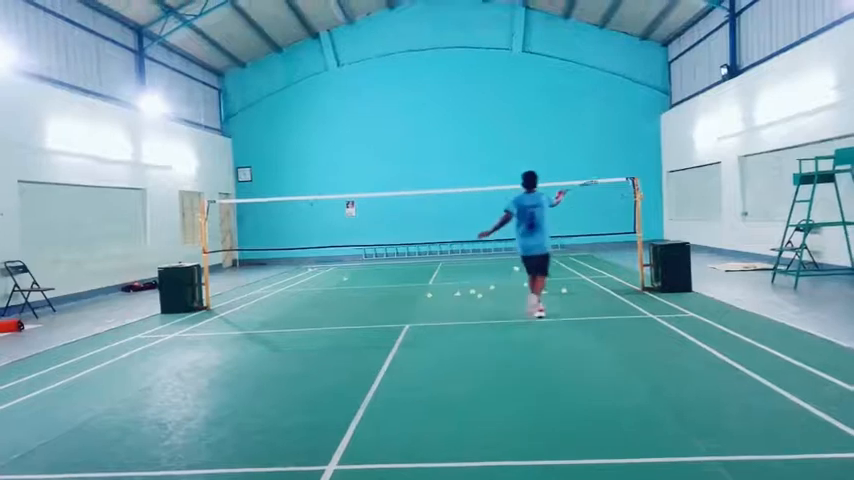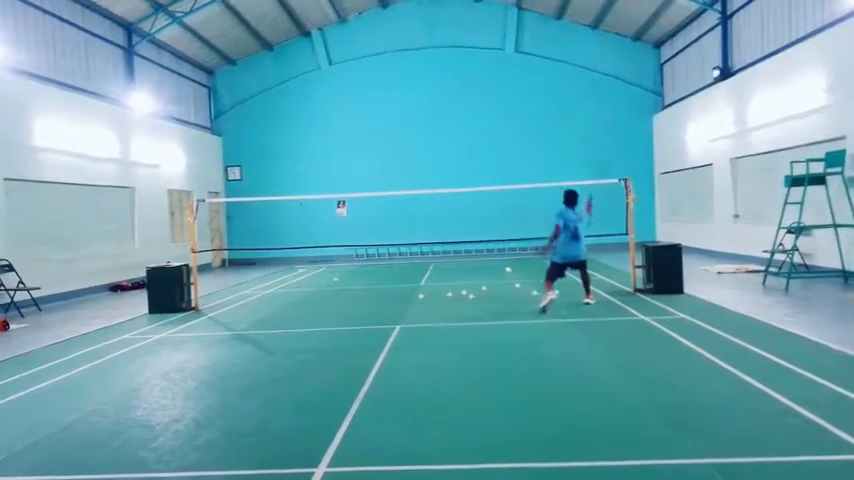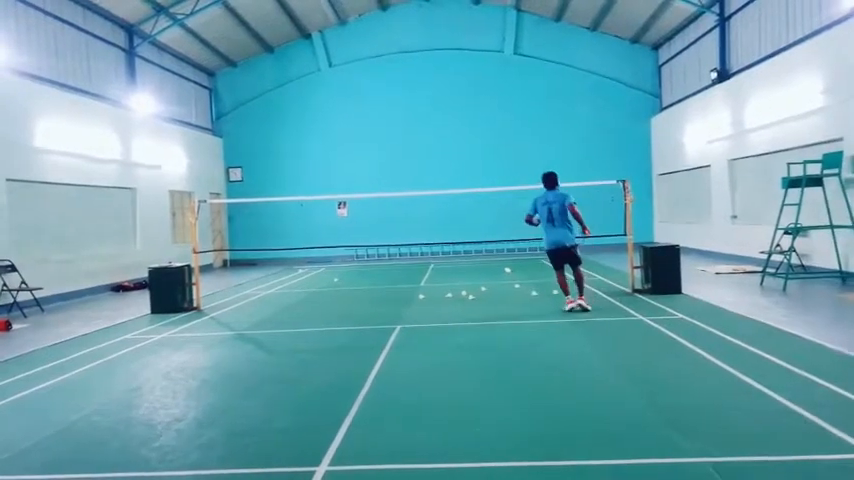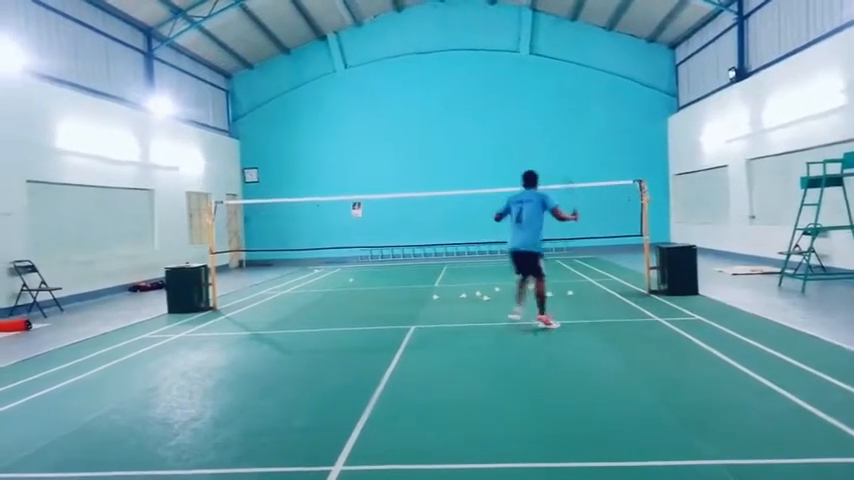
dt=0.5s
person 1, frame 1
left shoulder: (517, 200)
right shoulder: (543, 198)
left elbow: (507, 217)
right elbow: (554, 203)
left wrist: (490, 231)
right wrist: (560, 197)
left hip: (525, 246)
right hip: (541, 246)
left knee: (532, 276)
right knee: (541, 276)
left ankle: (538, 307)
right ankle: (534, 297)
person 1, frame 2
left shoulder: (562, 214)
right shoulder: (578, 215)
left elbow: (557, 231)
left wrist: (549, 245)
left hip: (562, 255)
right hip: (579, 254)
left knee: (549, 279)
right knee: (583, 271)
left ankle: (550, 294)
right ankle: (588, 296)
person 1, frame 3
left shoulder: (537, 200)
right shoulder: (564, 196)
left elbow: (528, 219)
right elbow: (574, 211)
left wrist: (536, 222)
right wrist: (583, 226)
left hip: (550, 243)
right hip: (566, 240)
left knee: (559, 271)
right knee: (576, 268)
left ankle: (569, 300)
right ankle: (581, 298)
person 1, frame 4
left shoulder: (513, 199)
right shoulder: (541, 197)
left elbow: (497, 218)
right elbow: (560, 216)
right wrist: (573, 217)
left hip: (514, 246)
right hip: (531, 246)
left knee: (524, 277)
right knee: (539, 279)
left ankle: (518, 309)
right ankle: (543, 317)
